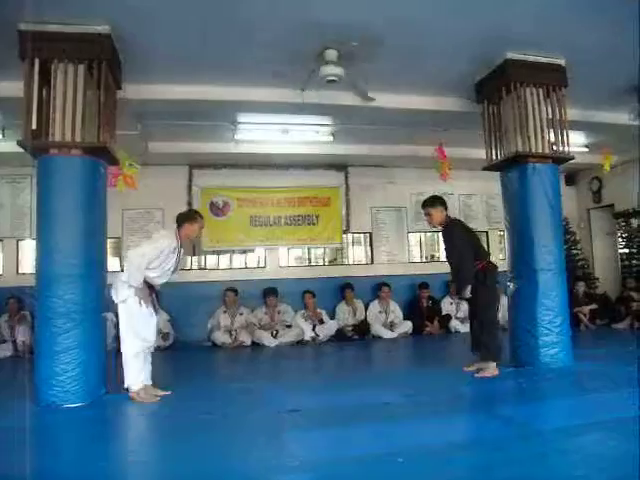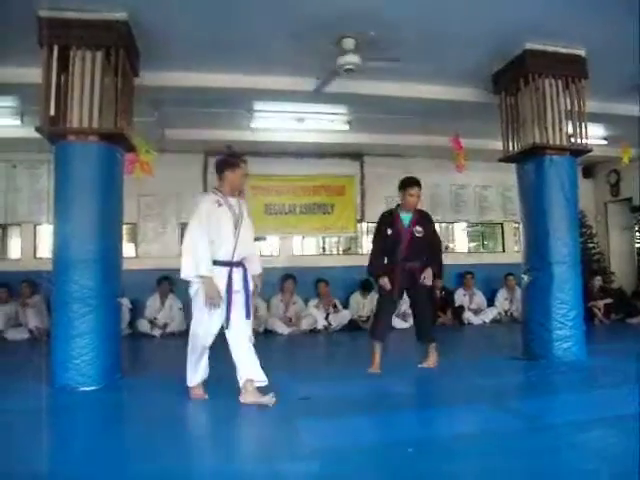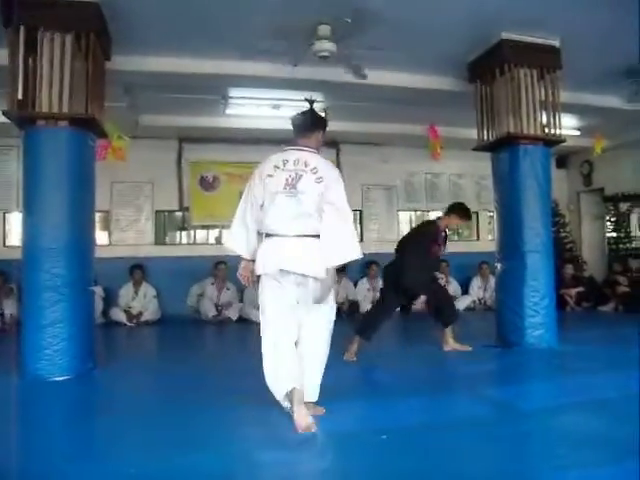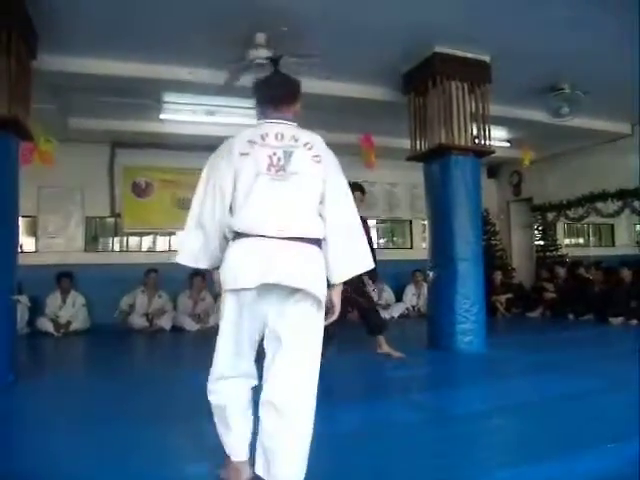
dt=1s
person 1, frame 1
left shoulder: (178, 246)
right shoulder: (166, 241)
right elbow: (135, 258)
right wrist: (139, 288)
left hip: (142, 289)
right hip: (131, 289)
left knee: (146, 336)
right knee: (136, 337)
left ankle: (144, 384)
right ankle: (135, 388)
person 1, frame 2
left shoulder: (240, 206)
right shoulder: (208, 203)
right elbow: (196, 243)
left wrist: (255, 272)
right wrist: (207, 280)
left hip: (237, 276)
right hip: (213, 275)
left knee: (241, 331)
right knee: (203, 333)
left ankle: (249, 389)
right ankle: (195, 382)
person 1, frame 3
left shoulder: (267, 166)
right shoulder: (326, 170)
left elbow: (249, 213)
right elbow: (335, 220)
left wrist: (247, 257)
right wrist: (332, 267)
left hip: (273, 253)
right hip: (313, 253)
left knee: (277, 332)
right knee: (314, 331)
left ankle: (293, 397)
right ankle: (304, 399)
person 1, frame 4
left shoulder: (234, 146)
right shoulder: (317, 149)
left elbow: (209, 211)
right elbow: (340, 217)
left wrist: (211, 265)
right wrist: (338, 282)
left hip: (247, 260)
right hip: (302, 265)
left knee: (230, 367)
right knee: (292, 382)
person 2, frame 1
left shoulder: (453, 229)
right shoulder: (452, 227)
left elbow: (463, 258)
left wrist: (466, 284)
right wrist: (464, 284)
left hip: (481, 277)
right hip: (479, 277)
left knee: (485, 319)
right knee: (477, 318)
left ankle: (491, 366)
right ankle: (483, 360)
person 2, frame 2
left shoulder: (424, 219)
right shoulder: (387, 218)
left elbow: (435, 246)
right elbow: (378, 248)
left wrist: (431, 269)
right wrist: (380, 274)
left hip: (418, 274)
right hip: (393, 274)
left knee: (424, 313)
right knee: (383, 314)
left ankle: (432, 354)
right ankle: (376, 360)
person 2, frame 3
left shoulder: (440, 233)
right shoulder: (429, 232)
right elbow: (414, 261)
right wrist: (420, 292)
left hip: (420, 276)
right hip: (401, 275)
left knee: (443, 300)
right knee: (383, 310)
left ankle: (449, 342)
right ankle: (353, 348)
person 2, frame 4
left shoulder: (361, 224)
left elbow: (368, 252)
left wrist: (372, 278)
left hip: (353, 275)
left knee: (368, 309)
left ankle: (382, 345)
